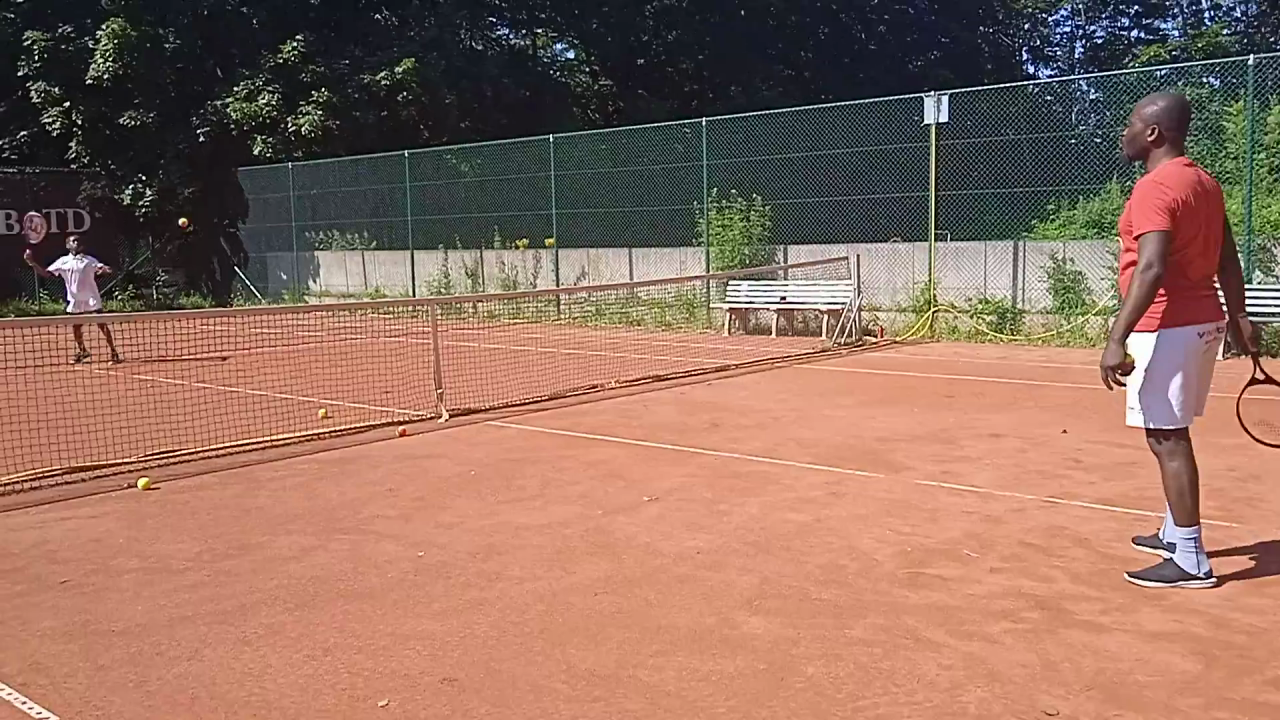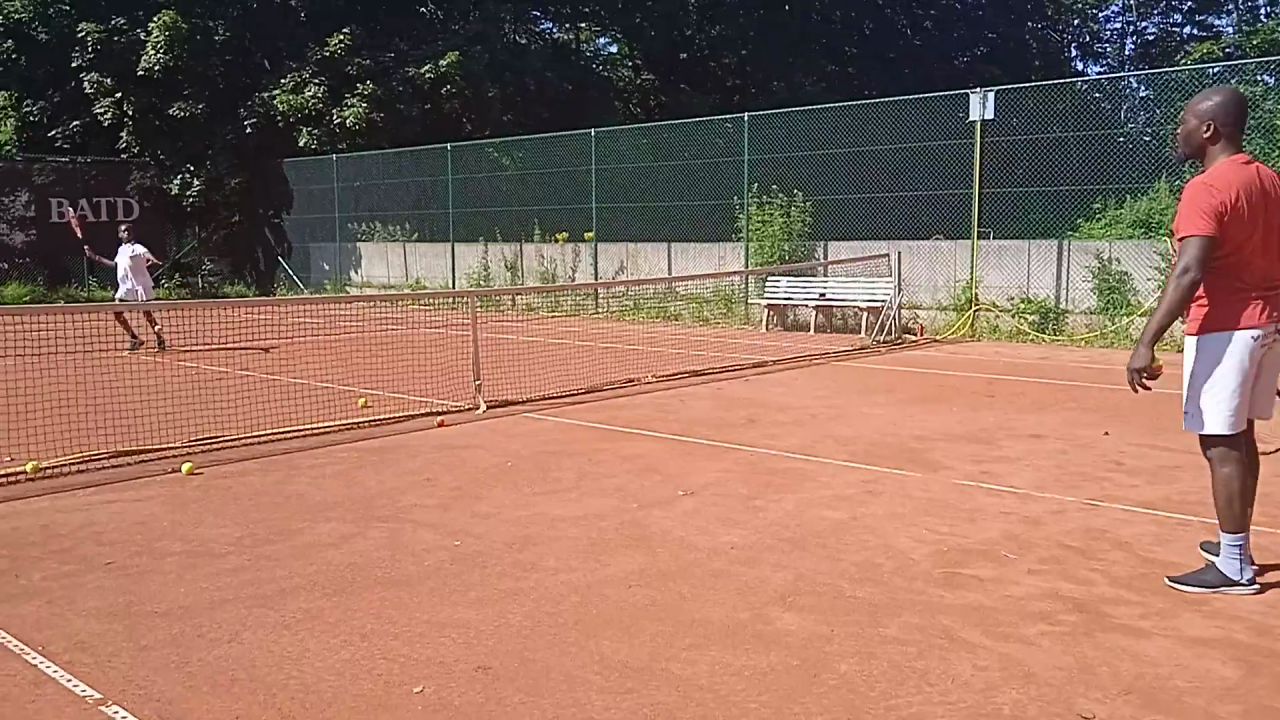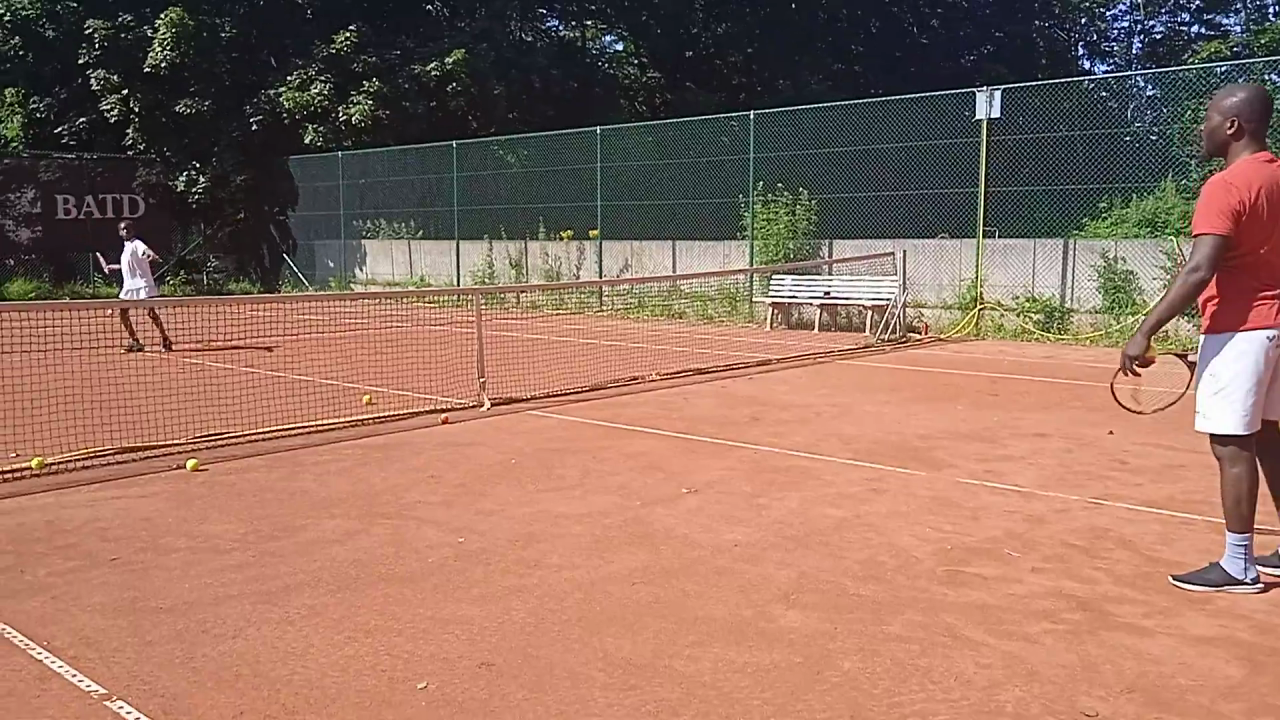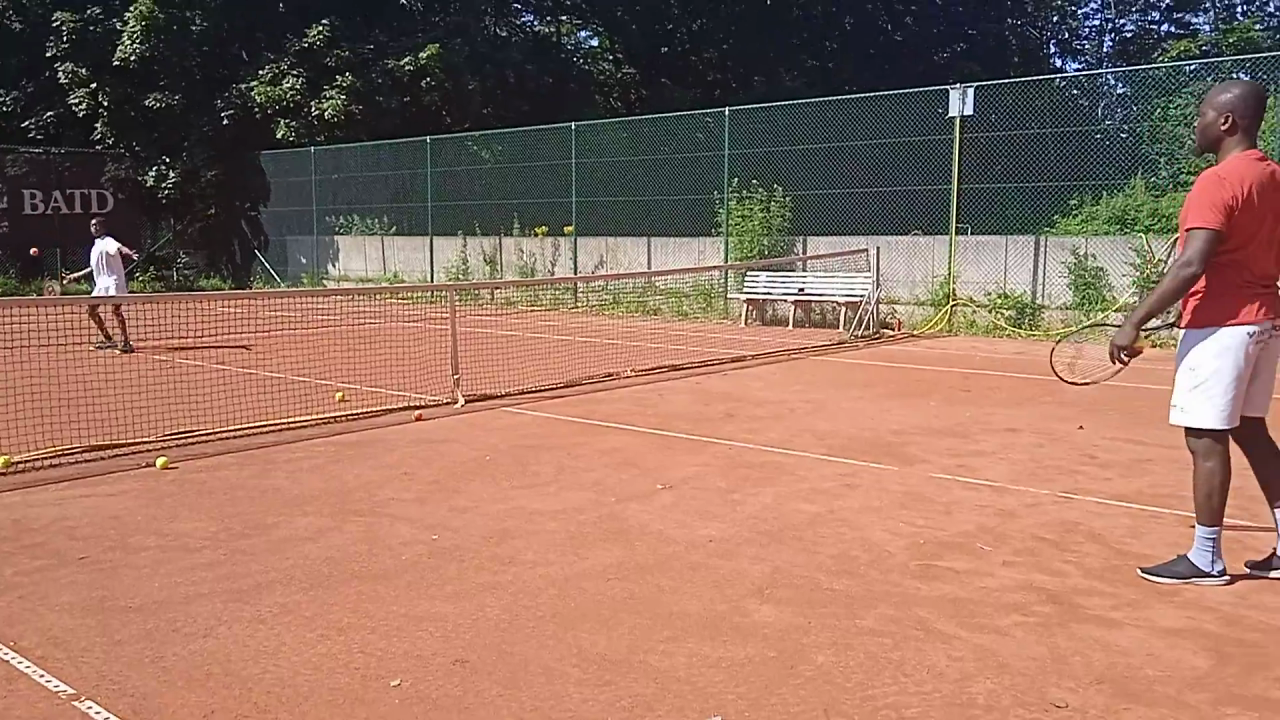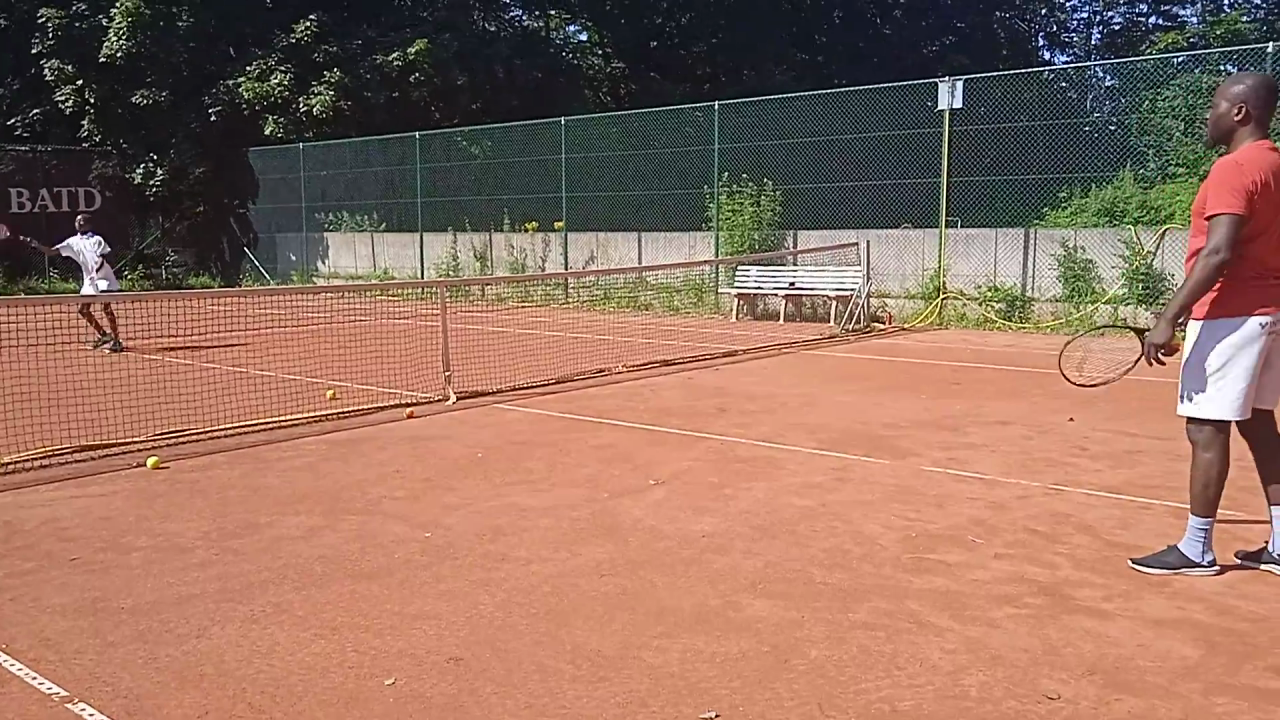
dt=0.2s
person 1, frame 1
left shoulder: (1154, 187)
right shoulder: (1205, 183)
left elbow: (1151, 269)
right elbow: (1227, 259)
left wrist: (1117, 339)
right wrist: (1238, 315)
left hip: (1165, 328)
right hip: (1201, 322)
left knee: (1166, 439)
right knee: (1171, 434)
left ankle: (1192, 561)
right ankle: (1174, 533)
person 1, frame 2
left shoulder: (1206, 188)
left elbow: (1189, 274)
left wrist: (1146, 342)
left hip: (1223, 330)
left knee: (1220, 445)
left ankle: (1235, 568)
right ankle: (1235, 545)
person 1, frame 3
left shoulder: (1226, 187)
left elbow: (1198, 271)
left wrist: (1144, 332)
left hip: (1238, 330)
left knee: (1231, 445)
left ankle: (1239, 566)
person 1, frame 4
left shoulder: (1217, 181)
left elbow: (1191, 266)
left wrist: (1132, 323)
left hip: (1220, 326)
left knee: (1206, 440)
left ankle: (1206, 559)
person 1, frame 5
left shoulder: (1234, 168)
left elbow: (1218, 254)
left wrist: (1167, 319)
left hip: (1230, 318)
left knee: (1207, 430)
left ankle: (1197, 550)
